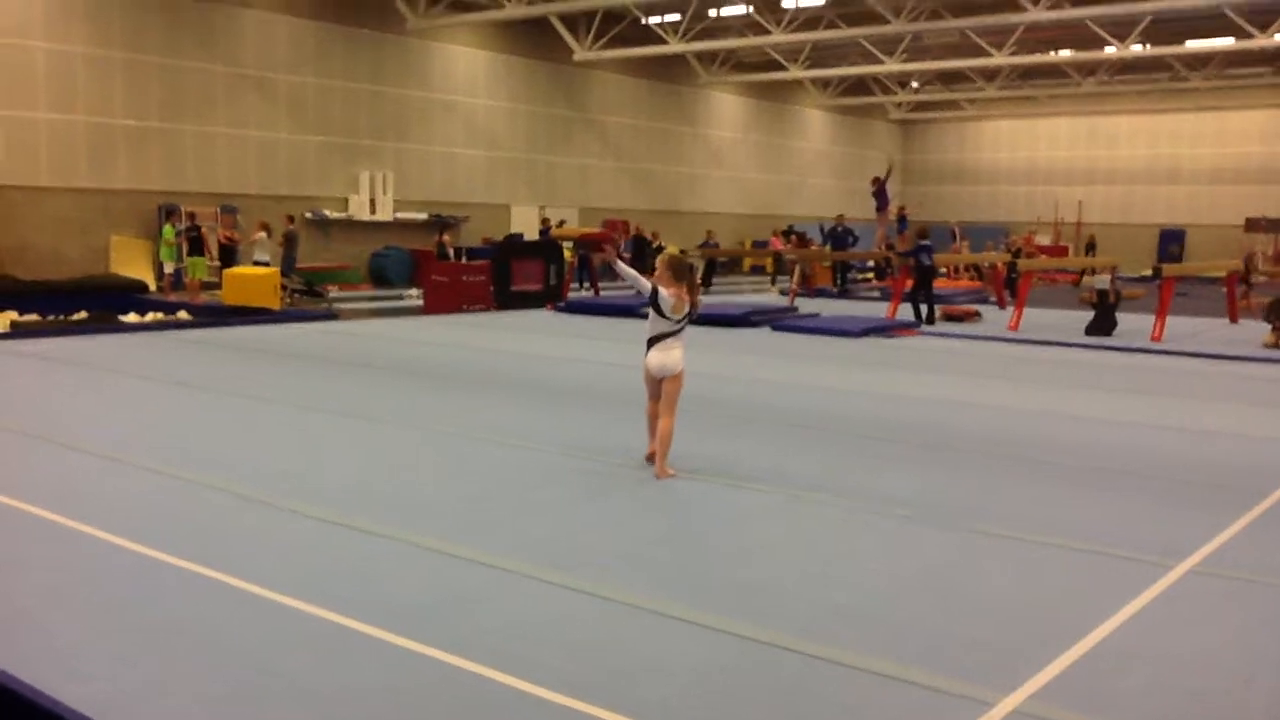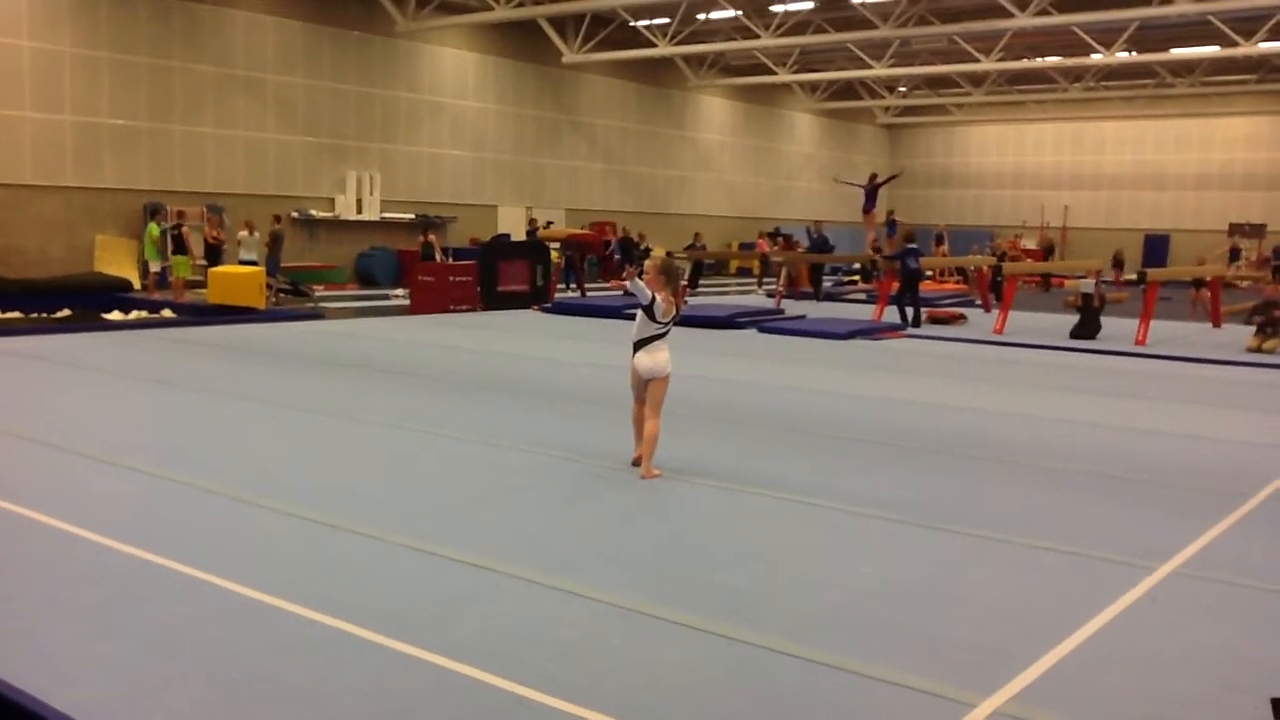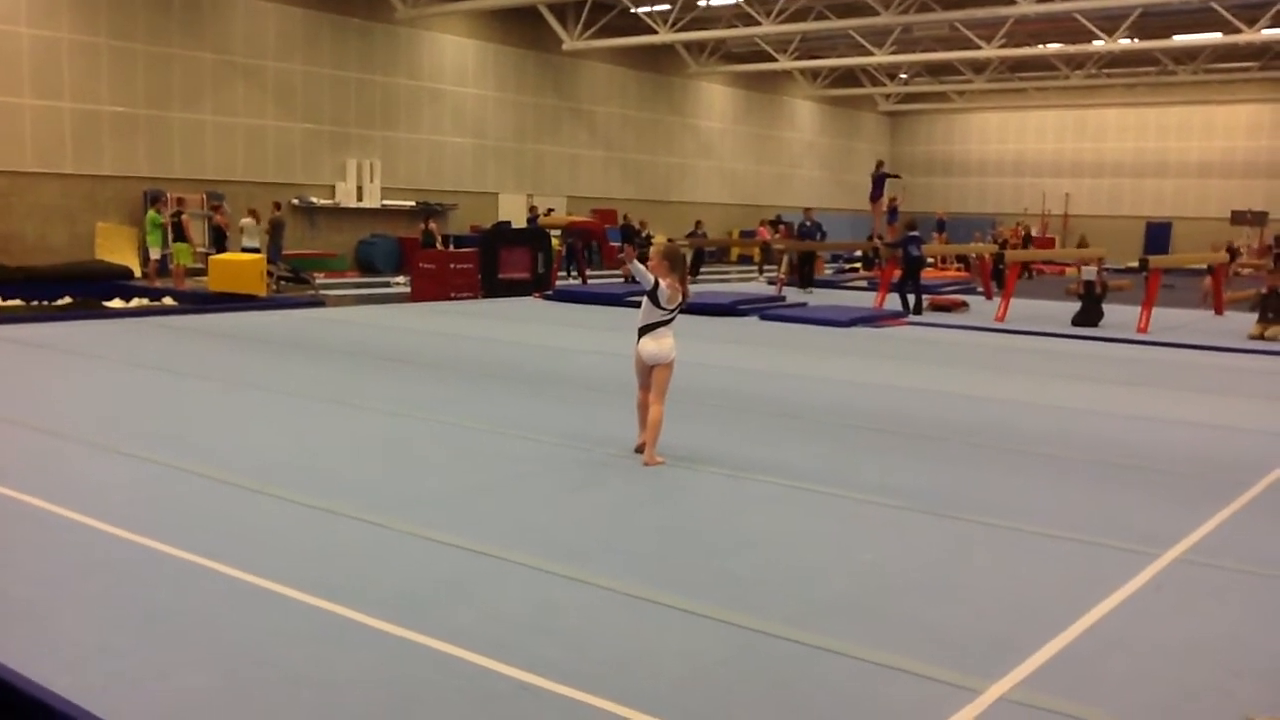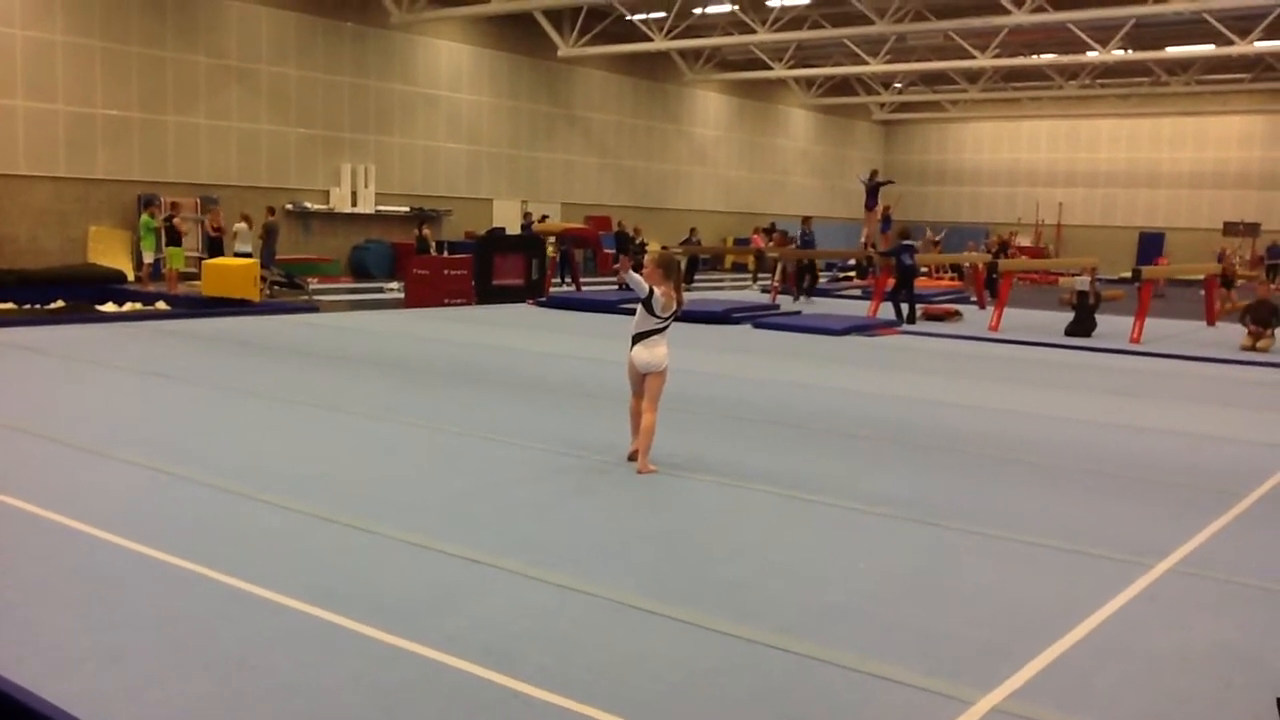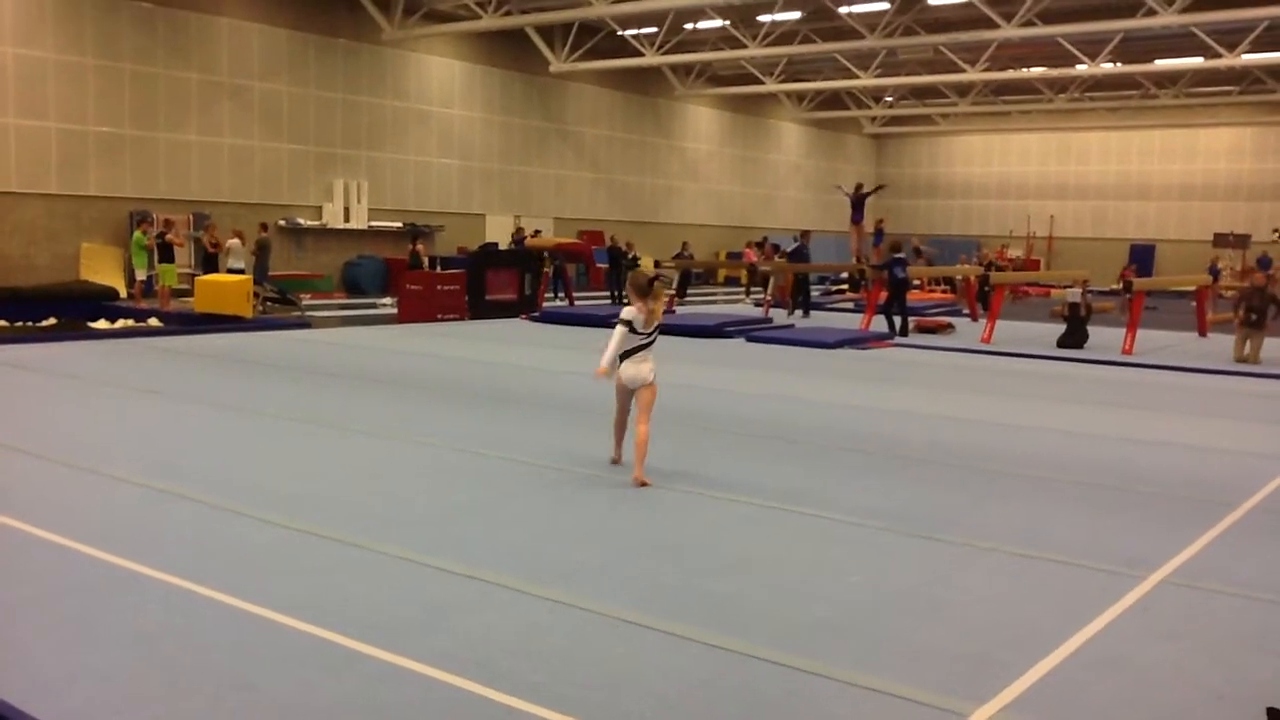
dt=1s
person 1, frame 1
left shoulder: (660, 296)
right shoulder: (688, 299)
left elbow: (637, 280)
left wrist: (615, 262)
right wrist: (658, 283)
left hip: (655, 356)
right hip: (674, 358)
left knee: (653, 402)
right knee: (667, 414)
left ankle: (652, 446)
right ankle: (661, 465)
person 1, frame 2
left shoulder: (655, 301)
right shoulder: (671, 301)
left elbow: (643, 292)
right elbow: (646, 290)
left wrist: (631, 280)
right wrist: (628, 283)
left hip: (642, 358)
right hip: (661, 361)
left knee: (638, 405)
right knee: (653, 415)
left ankle: (638, 451)
right ankle: (647, 466)
person 1, frame 3
left shoulder: (658, 287)
right shoulder: (679, 289)
left elbow: (645, 276)
left wrist: (632, 262)
right wrist: (634, 265)
left hip: (647, 345)
right hip: (666, 347)
left knee: (643, 391)
right knee: (657, 401)
left ankle: (643, 437)
right ankle: (650, 453)
person 1, frame 4
left shoulder: (652, 295)
right shoulder: (674, 297)
left elbow: (639, 285)
left wrist: (626, 272)
right wrist: (629, 274)
left hip: (639, 353)
right hip: (659, 356)
left knee: (636, 398)
right knee: (650, 409)
left ankle: (635, 444)
right ankle: (643, 461)
person 1, frame 5
left shoulder: (628, 313)
right shoulder: (657, 313)
left elbow: (617, 339)
left wrist: (606, 365)
left hip: (627, 369)
right hip: (647, 371)
left knee: (622, 414)
right knee: (643, 422)
left ankle: (617, 453)
right ankle: (639, 472)
